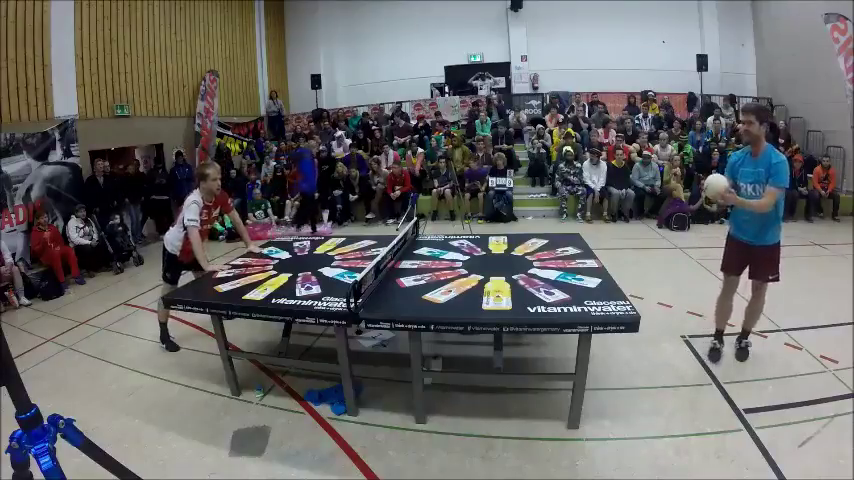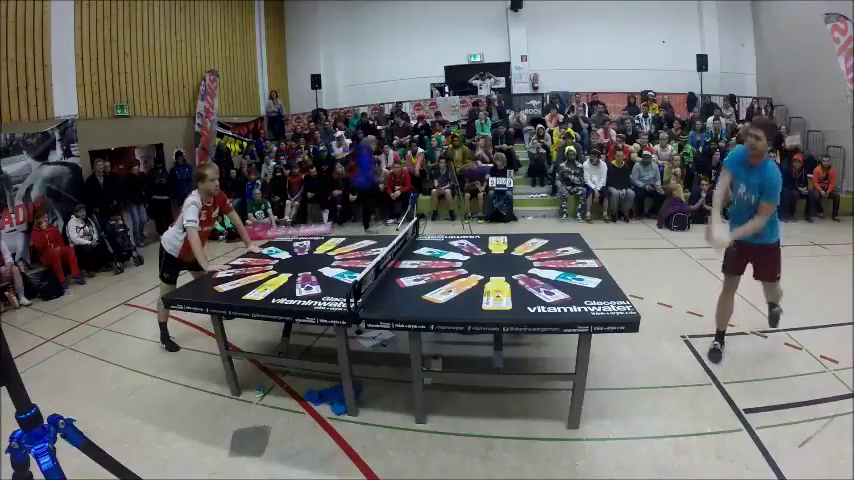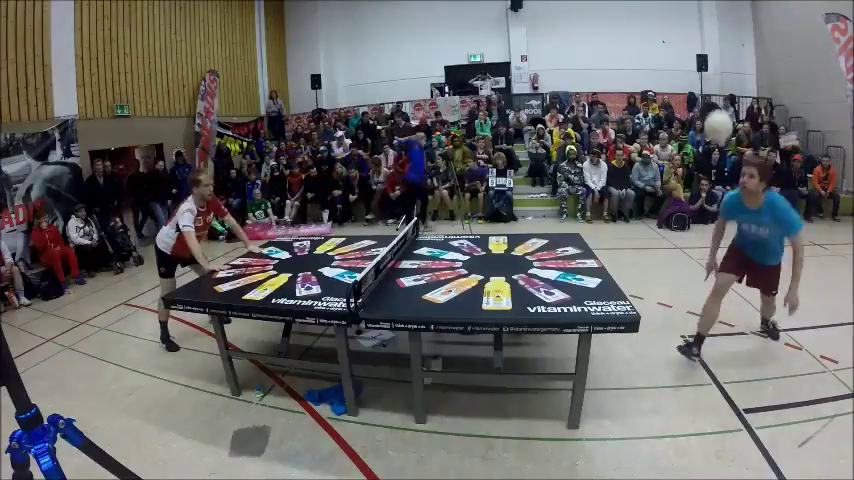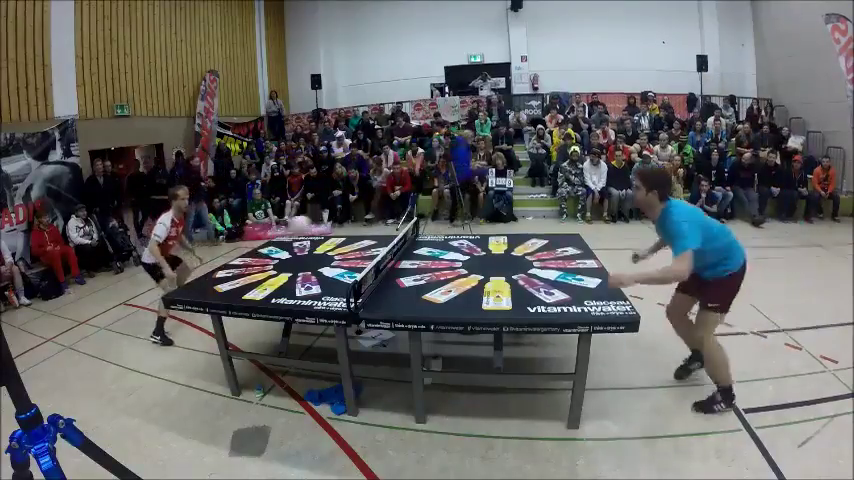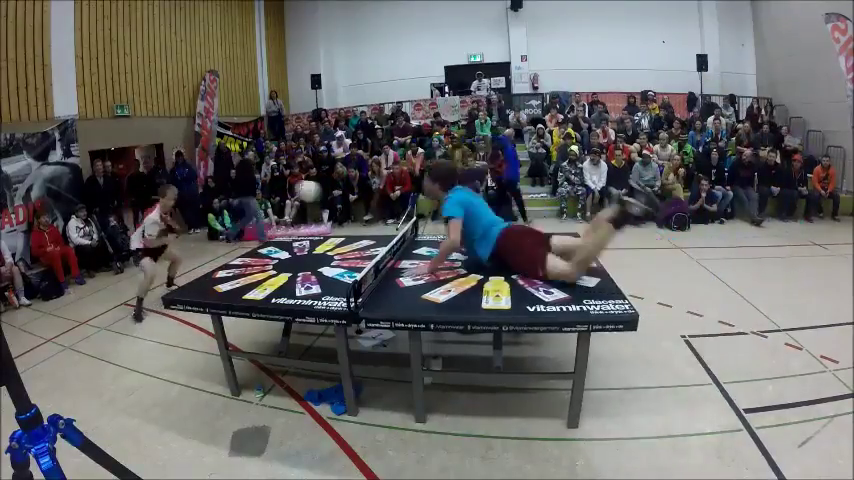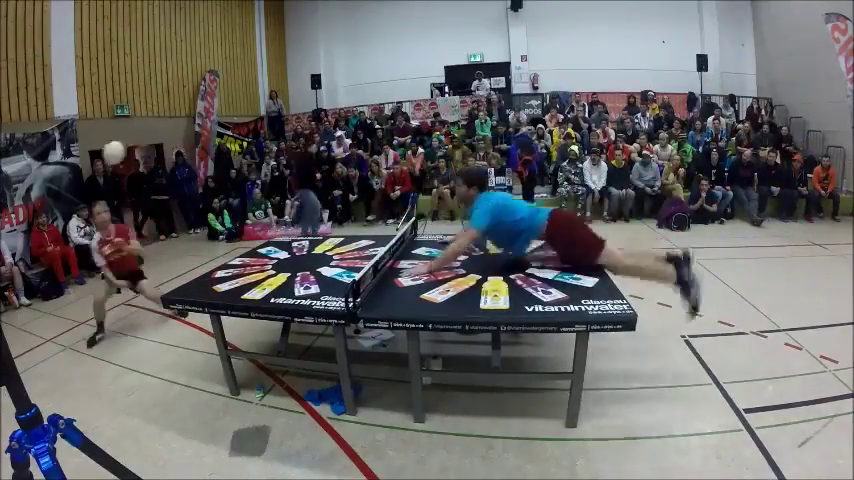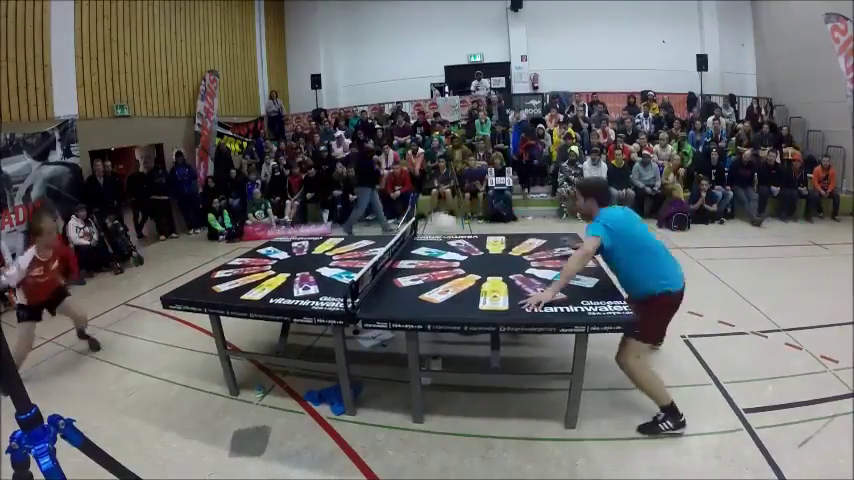
dt=0.7s
person 1, frame 1
left shoulder: (777, 162)
right shoulder: (736, 158)
left elbow: (767, 204)
right elbow: (729, 191)
left wrist: (737, 201)
right wrist: (721, 196)
left hip: (766, 240)
right hip: (737, 235)
left knee: (758, 291)
right knee: (728, 288)
left ankle: (743, 338)
right ankle: (718, 338)
person 1, frame 2
left shoulder: (772, 175)
right shoulder: (737, 154)
left elbow: (762, 219)
right elbow: (721, 186)
left wrist: (733, 236)
right wrist: (715, 219)
left hip: (765, 239)
right hip: (736, 235)
left knee: (770, 286)
right knee: (729, 287)
left ankle: (774, 304)
right ankle: (719, 339)
person 1, frame 3
left shoulder: (779, 206)
right shoulder: (732, 199)
left elbow: (797, 246)
right elbow: (720, 225)
left wrist: (794, 288)
right wrist: (712, 256)
left hip: (769, 256)
right hip: (742, 248)
left knee: (767, 301)
right knee: (717, 290)
left ankle: (766, 322)
right ankle: (697, 343)
person 1, frame 4
left shoulder: (678, 220)
right shoulder: (661, 211)
left elbow: (681, 271)
left wrist: (633, 278)
right wrist: (649, 251)
left hip: (725, 268)
right hip: (702, 263)
left knee: (701, 333)
right knee: (674, 313)
left ankle: (725, 393)
right ankle: (697, 355)
person 1, frame 5
left shoulder: (453, 201)
right shoulder: (463, 193)
left elbow: (453, 241)
left wrist: (430, 266)
left hip: (506, 246)
right hip: (511, 235)
left knee: (572, 272)
right knee: (582, 244)
left ankle: (619, 217)
right ankle: (617, 211)
person 1, frame 6
left shoulder: (484, 205)
right shoulder: (488, 200)
left elbow: (461, 245)
right elbow: (465, 239)
left wrist: (429, 268)
left hip: (559, 227)
right hip: (556, 223)
left knee: (619, 264)
right knee: (617, 259)
left ankle: (679, 275)
right ankle: (675, 261)
person 1, frame 7
left shoulder: (600, 224)
right shoulder: (620, 213)
left elbow: (584, 254)
left wrist: (550, 291)
left hip: (661, 292)
right hip: (670, 279)
left knee: (627, 358)
left ankle: (671, 416)
right ankle: (649, 336)
person 2, frame 1
left shoulder: (220, 196)
right shoulder: (194, 203)
left elbow: (235, 219)
right elbow: (194, 234)
left wrist: (249, 244)
right wrist: (206, 265)
left hip: (194, 248)
right hip: (174, 248)
right knee: (169, 291)
right ankle: (164, 335)
person 2, frame 2
left shoulder: (219, 197)
right shoulder: (193, 203)
left elbow: (235, 219)
right elbow: (193, 236)
left wrist: (249, 244)
right wrist: (207, 265)
left hip: (192, 251)
right hip: (173, 249)
right knee: (167, 292)
right ankle: (164, 335)
person 2, frame 3
left shoulder: (212, 202)
right shoulder: (187, 209)
left elbow: (231, 222)
right elbow: (191, 241)
left wrist: (249, 244)
right wrist: (208, 265)
left hip: (188, 249)
right hip: (166, 249)
right knee: (168, 292)
right ankle: (164, 335)
person 2, frame 4
left shoulder: (180, 217)
right shoulder: (165, 221)
left elbow: (180, 238)
right elbow: (152, 247)
left wrist: (193, 252)
right wrist: (166, 268)
left hip: (165, 255)
right hip: (152, 261)
left knee: (186, 269)
right knee: (171, 290)
right ankle: (158, 332)
person 2, frame 5
left shoulder: (164, 210)
right shoulder: (154, 217)
right elbow: (151, 242)
left wrist: (174, 228)
right wrist: (167, 240)
left hip: (150, 244)
right hip: (141, 246)
left knee: (176, 258)
right knee: (151, 273)
left ankle: (169, 284)
right ankle: (138, 307)
person 2, frame 6
left shoulder: (123, 229)
right shoulder: (96, 243)
left elbow: (138, 250)
right elbow: (104, 268)
left wrist: (130, 249)
right wrist: (115, 281)
left hip: (133, 271)
right hip: (113, 274)
left knee: (153, 295)
right knee: (98, 299)
right ankle: (100, 330)
person 2, frame 7
left shoulder: (55, 247)
right shoulder: (26, 261)
right elbow: (6, 281)
left wrist: (59, 279)
left hip: (53, 290)
right hip: (29, 301)
left knee: (82, 317)
right knee: (24, 347)
left ankle: (82, 334)
